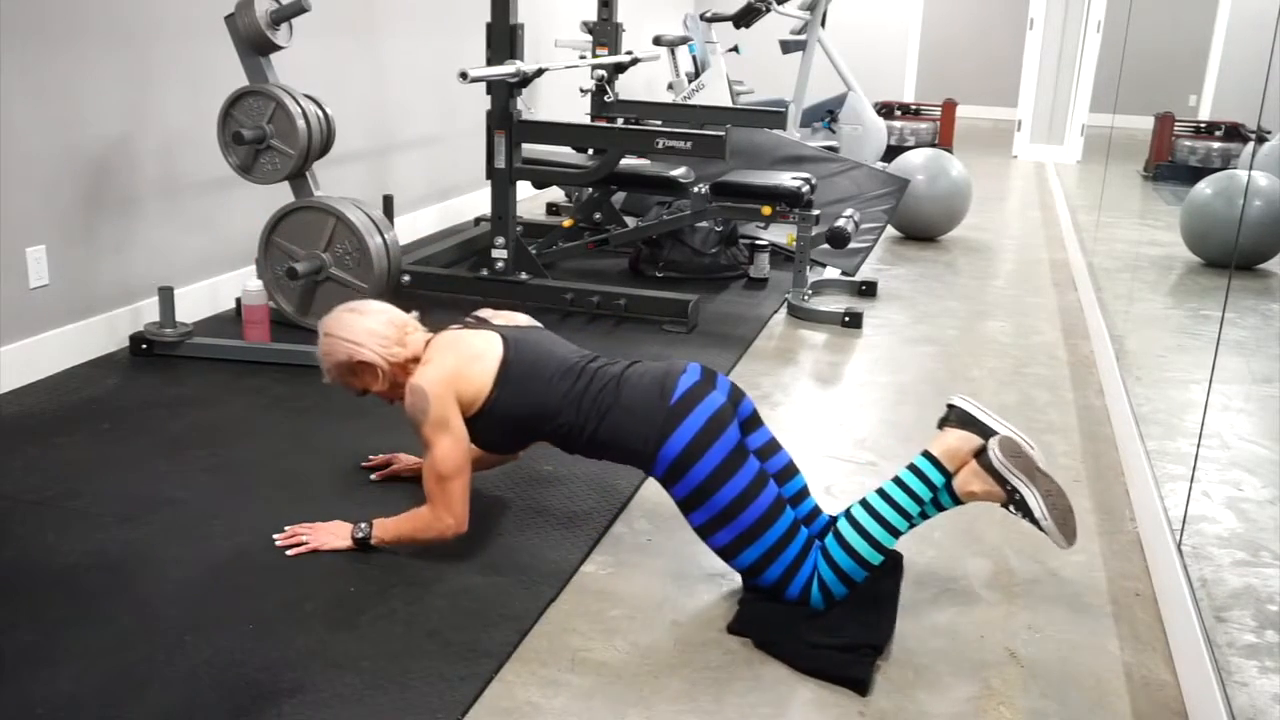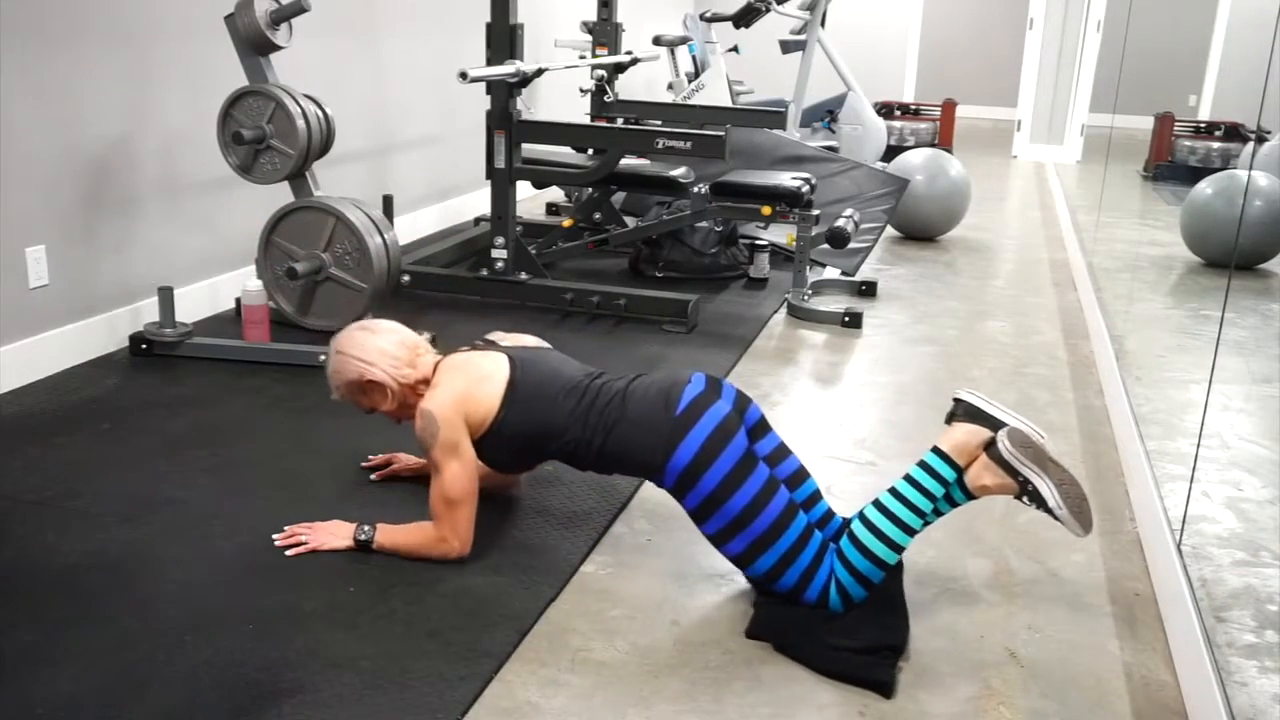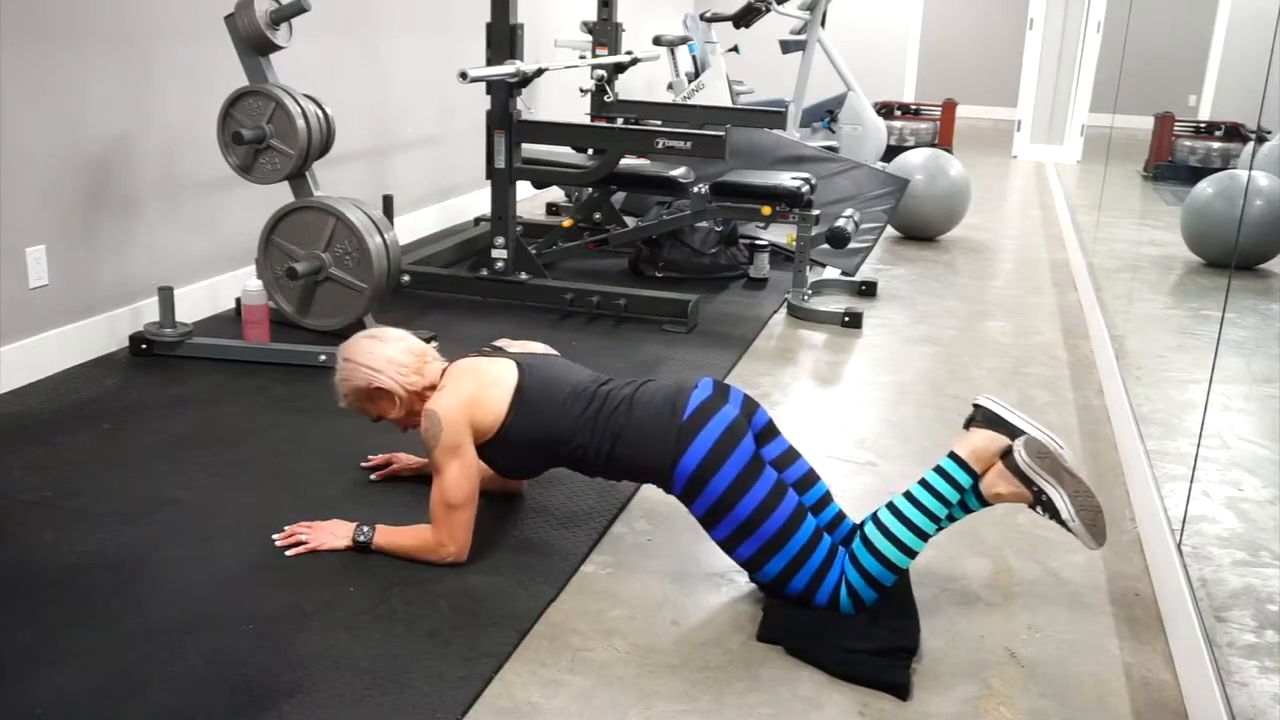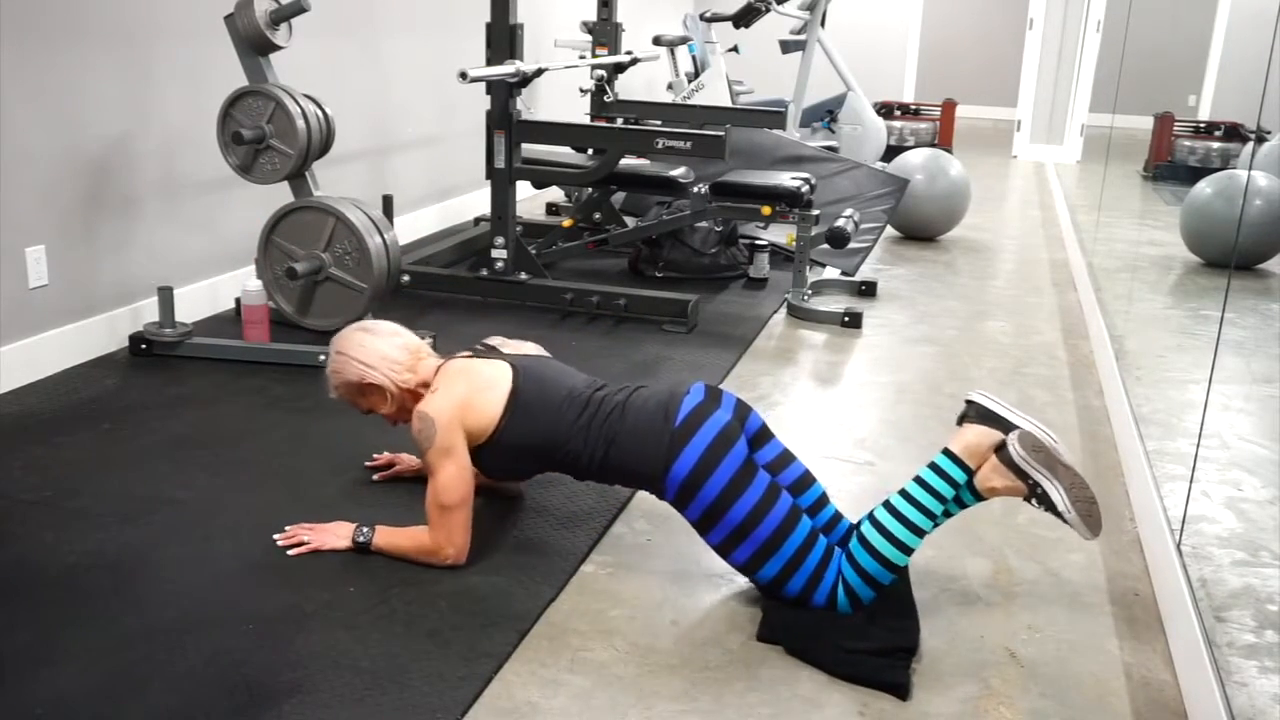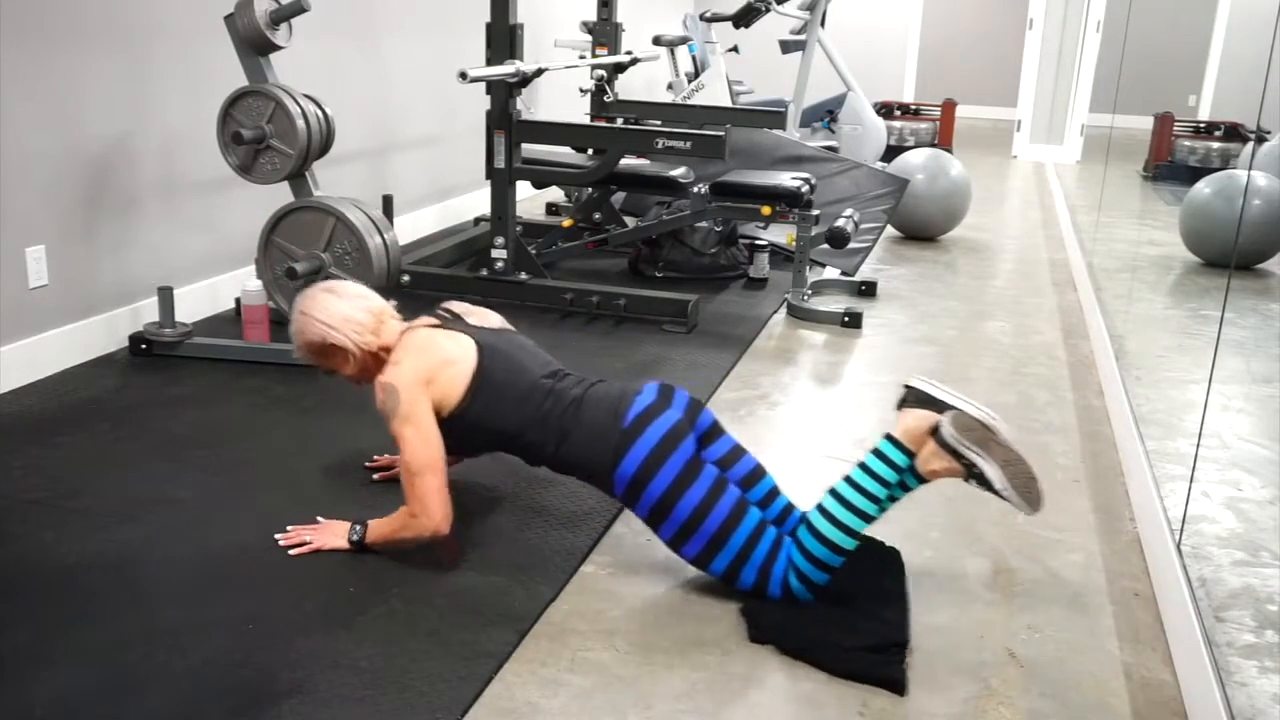
dt=0.3s
person 1, frame 1
left shoulder: (429, 383)
right shoulder: (482, 324)
left elbow: (449, 521)
left wrist: (357, 532)
right wrist: (431, 459)
left hip: (682, 437)
right hip: (703, 395)
left knee: (813, 584)
right knee: (817, 548)
left ankle: (956, 461)
right ankle: (962, 455)
person 1, frame 2
left shoulder: (438, 405)
right shoulder: (491, 348)
left elbow: (452, 540)
right elbow: (512, 459)
left wrist: (358, 534)
right wrist: (433, 466)
left hip: (690, 447)
right hip: (709, 403)
left knee: (831, 585)
right knee: (830, 551)
left ankle: (964, 455)
right ankle: (977, 454)
person 1, frame 3
left shoulder: (444, 410)
right shoulder: (494, 358)
left elbow: (450, 544)
right elbow: (517, 464)
left wrist: (359, 533)
right wrist: (432, 465)
left hip: (698, 451)
right hip: (717, 409)
left knee: (841, 587)
right knee: (843, 552)
left ankle: (982, 462)
right ankle: (985, 454)
person 1, frame 4
left shoulder: (437, 412)
right shoulder: (489, 352)
left elbow: (448, 547)
left wrist: (358, 535)
right wrist: (432, 466)
left hip: (689, 457)
right hip: (710, 413)
left knee: (838, 588)
right knee: (840, 550)
left ankle: (976, 460)
right ankle: (979, 446)
person 1, frame 5
left shoulder: (397, 378)
right shoulder: (454, 313)
left elbow: (430, 523)
left wrist: (355, 535)
right wrist: (429, 457)
left hip: (641, 452)
right hip: (663, 410)
left knee: (789, 573)
right knee: (795, 541)
left ankle: (916, 443)
right ankle: (920, 434)
